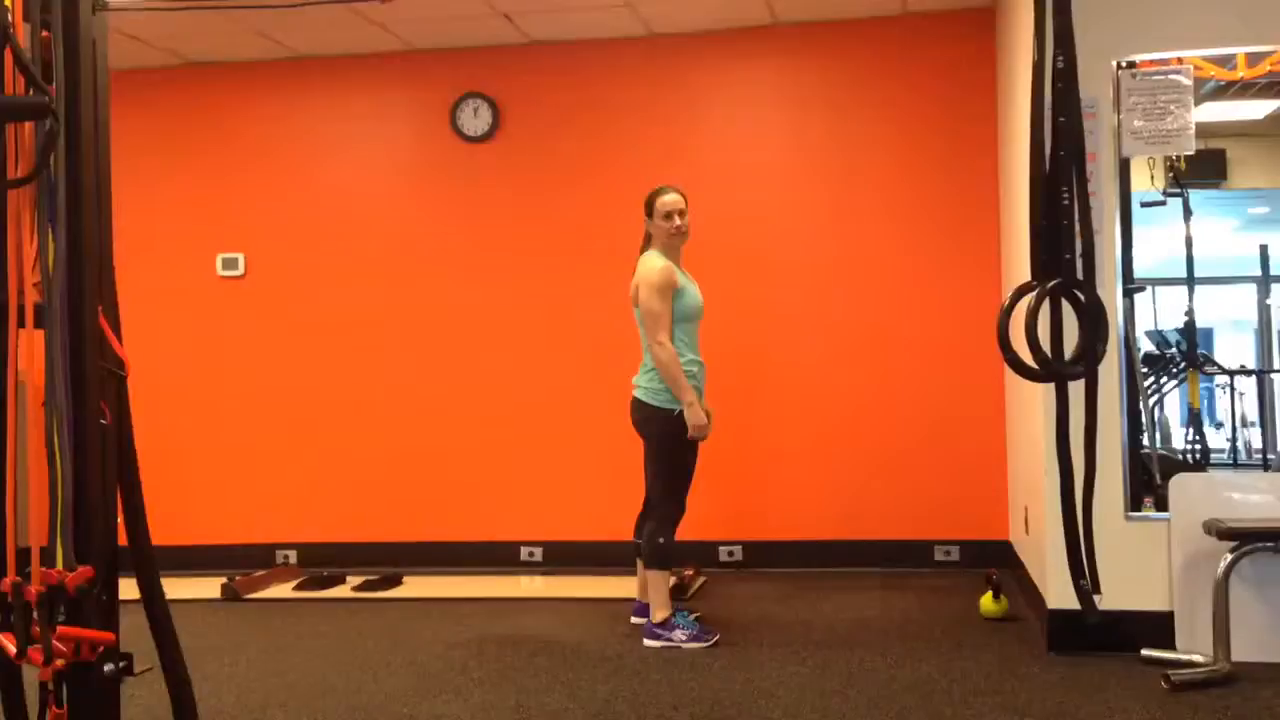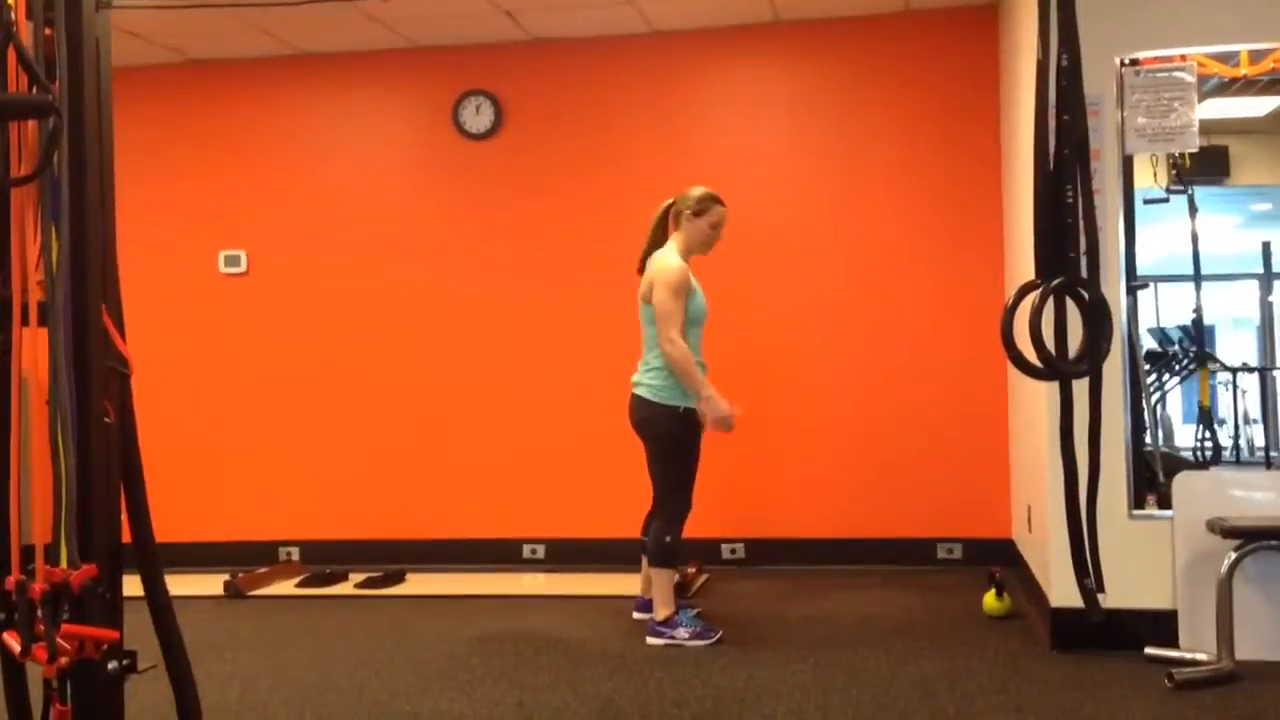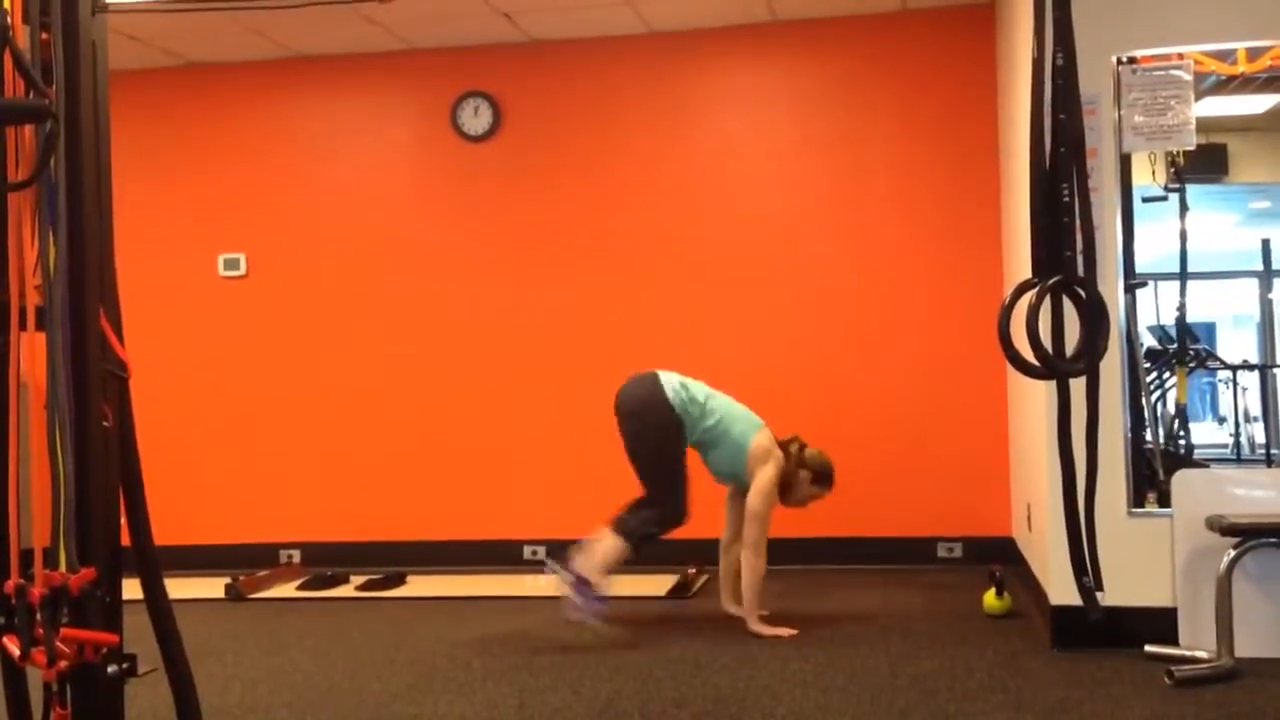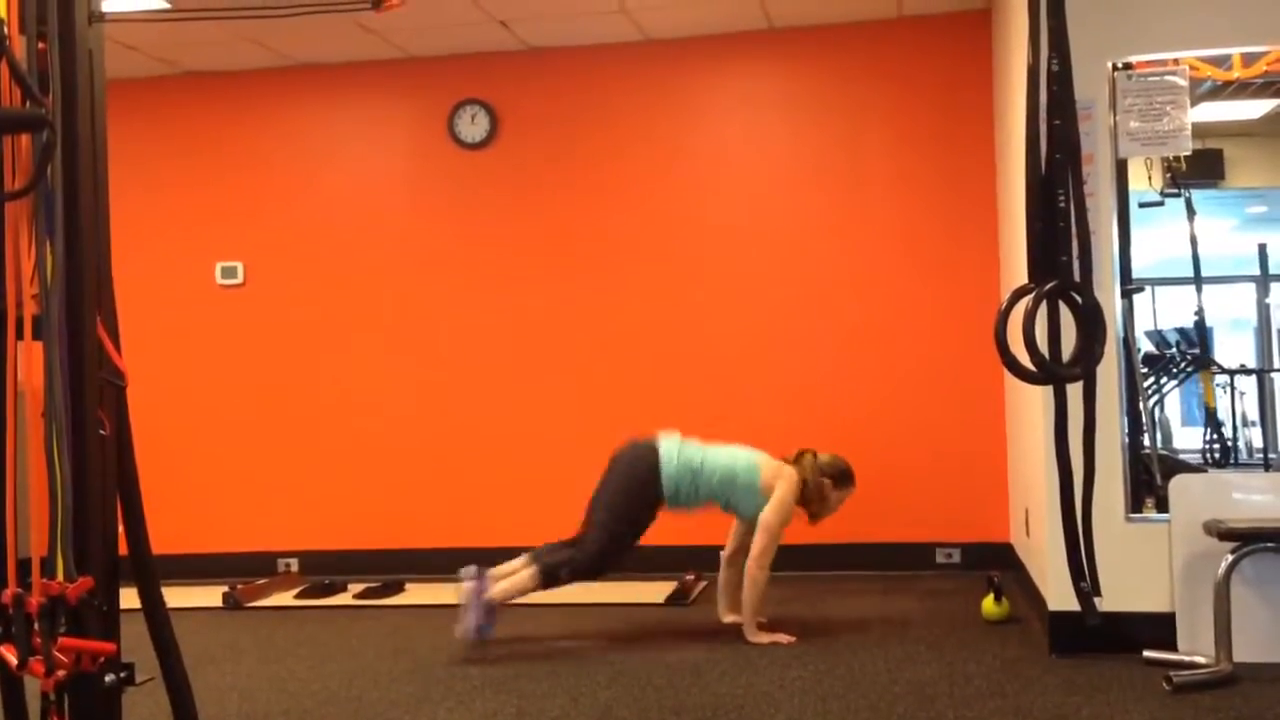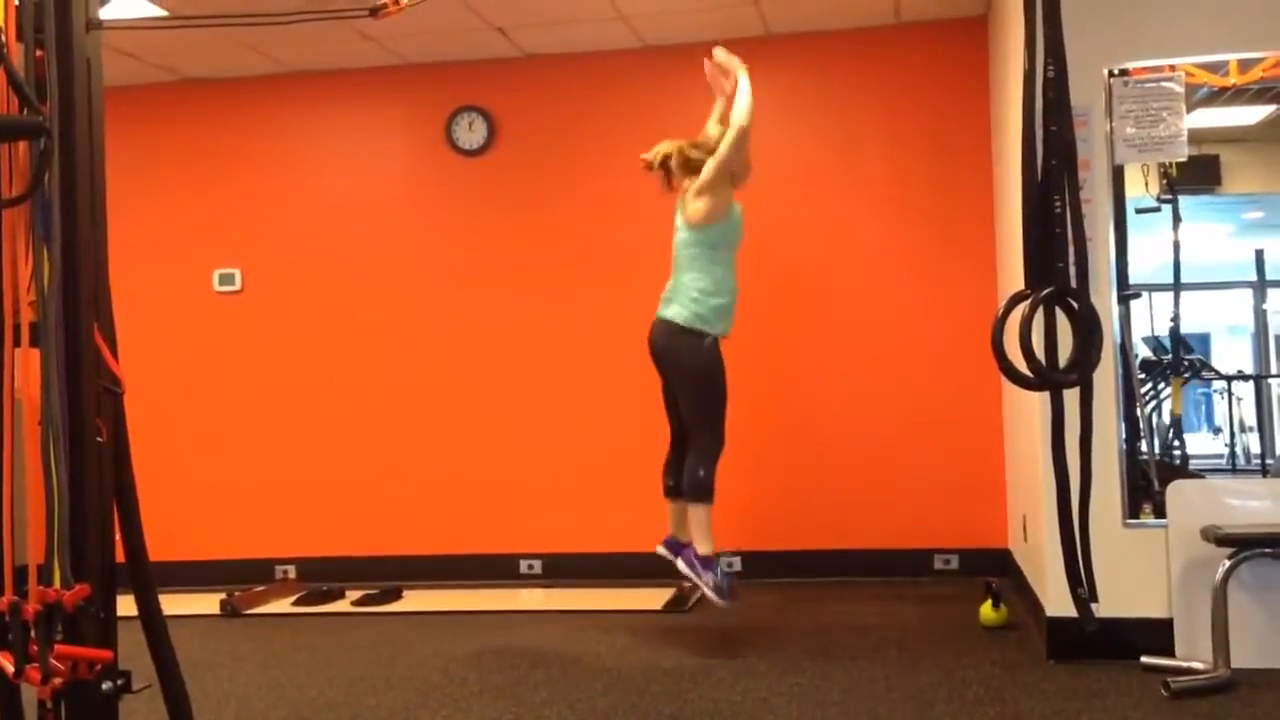
dt=1s
person 1, frame 1
left shoulder: (672, 267)
right shoulder: (656, 268)
right elbow: (660, 345)
left wrist: (694, 402)
right wrist: (690, 404)
left hip: (667, 403)
right hip: (664, 406)
left knee: (659, 504)
right knee: (666, 507)
left ankle: (647, 601)
right ankle: (660, 622)
person 1, frame 2
left shoulder: (670, 265)
right shoulder: (670, 266)
right elbow: (671, 343)
left wrist: (698, 399)
right wrist: (710, 398)
left hip: (660, 401)
right hip: (665, 405)
left knee: (668, 502)
right knee: (673, 505)
left ankle: (649, 597)
right ankle: (664, 619)
person 1, frame 3
left shoulder: (752, 466)
right shoulder: (772, 468)
left elbow: (732, 541)
right elbow: (752, 549)
left wrist: (730, 602)
right wrist: (753, 620)
left hip: (650, 395)
right hip: (655, 402)
left knee: (659, 500)
right knee: (668, 508)
left ankle: (584, 562)
right ankle: (588, 582)
person 1, frame 4
left shoulder: (771, 480)
right shoulder: (788, 486)
left elbow: (733, 554)
right elbow: (758, 562)
left wrist: (729, 610)
right wrist: (751, 629)
left hip: (648, 460)
right hip: (652, 469)
left knee: (586, 546)
right knee: (593, 555)
left ankle: (487, 579)
right ankle: (487, 595)
person 1, frame 5
left shoulder: (696, 195)
right shoulder: (706, 190)
left elbow: (717, 140)
right elbow: (740, 127)
left wrist: (722, 96)
right wrist: (740, 78)
left hip: (673, 331)
right hip: (691, 335)
left knee: (686, 439)
right knee: (706, 441)
left ankle: (679, 539)
right ankle: (700, 550)
